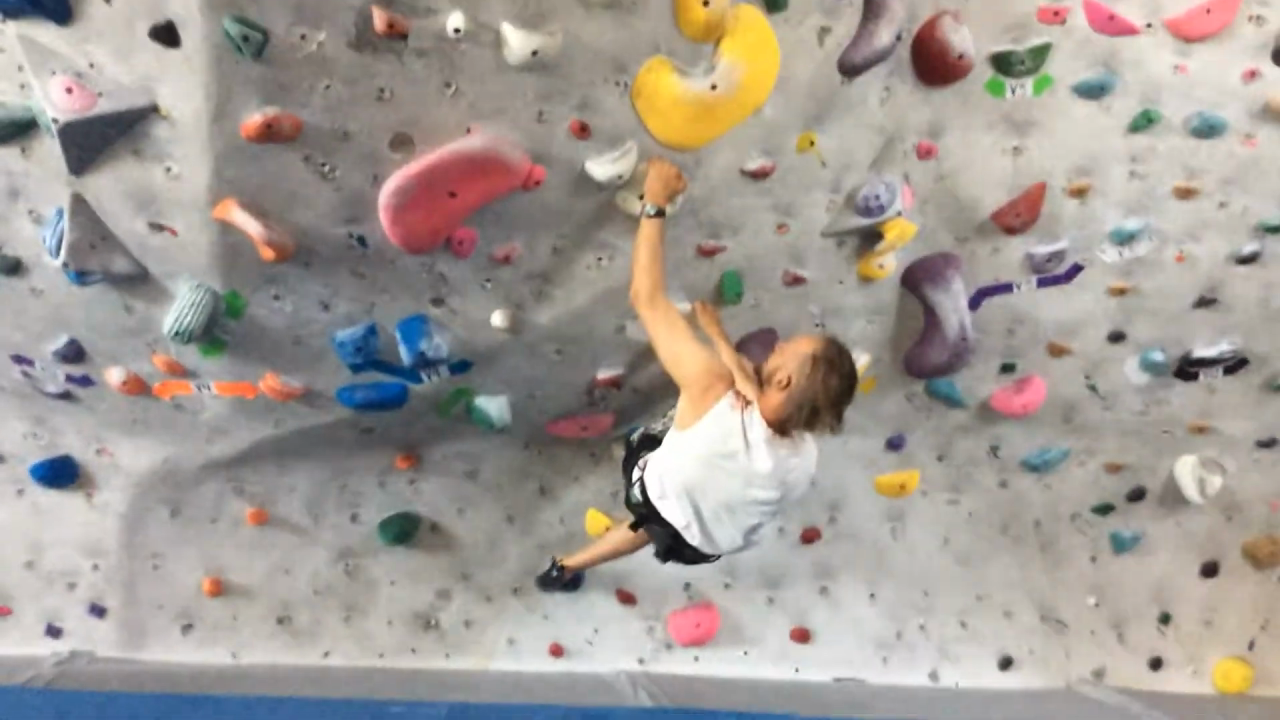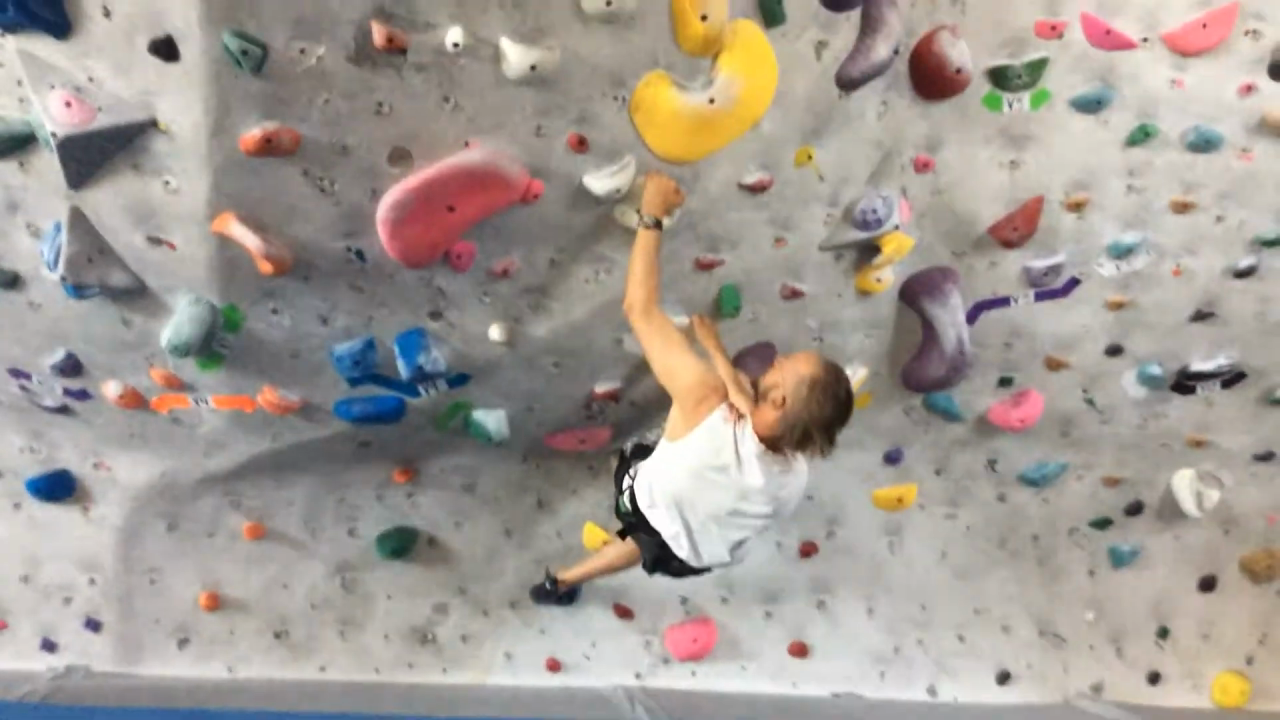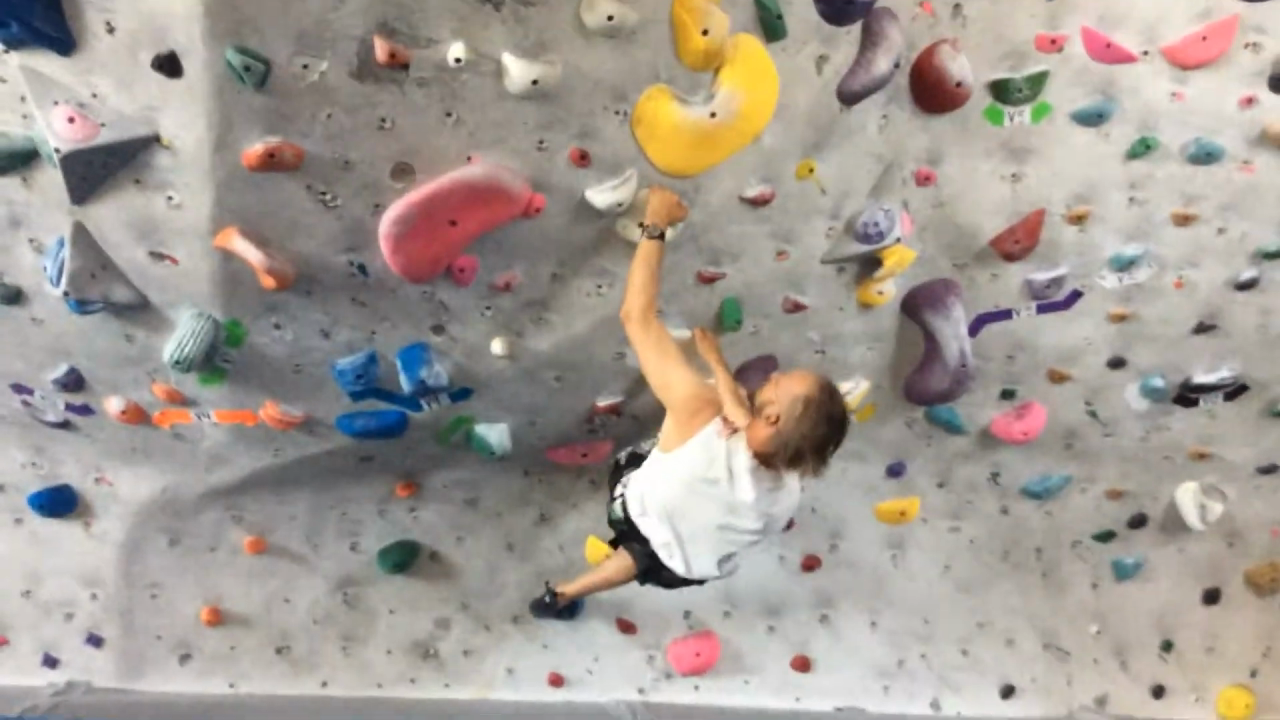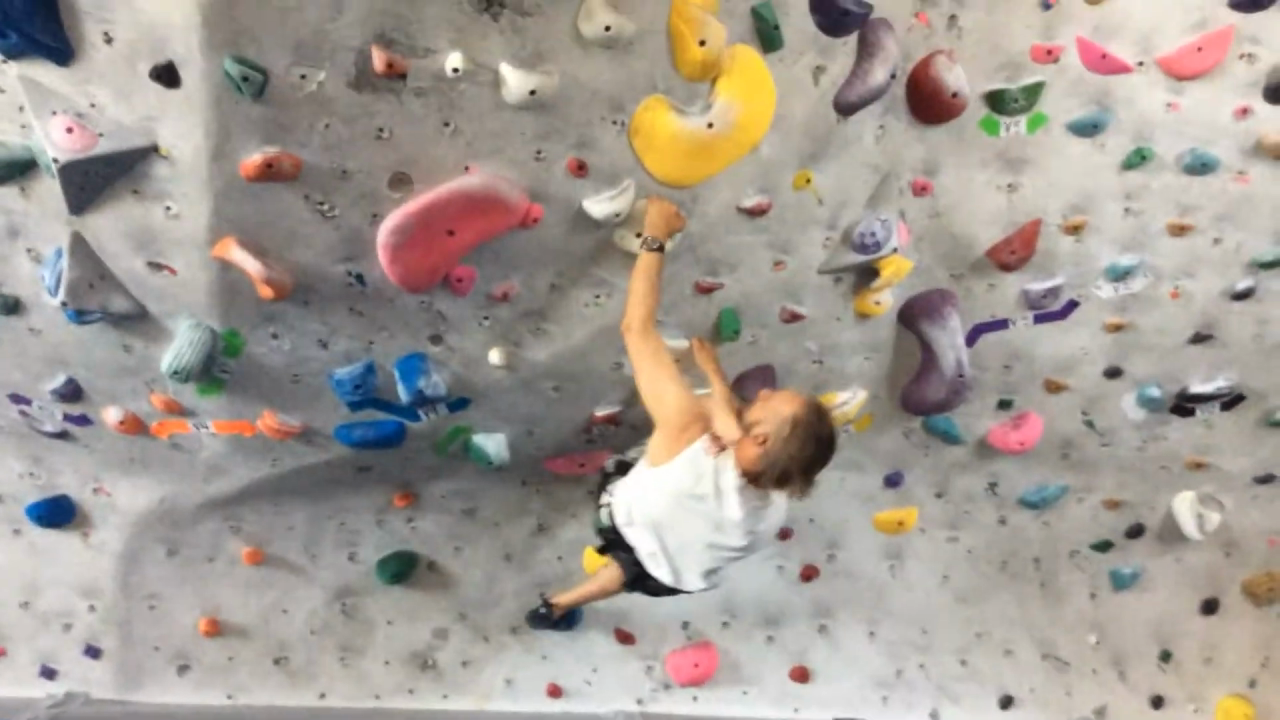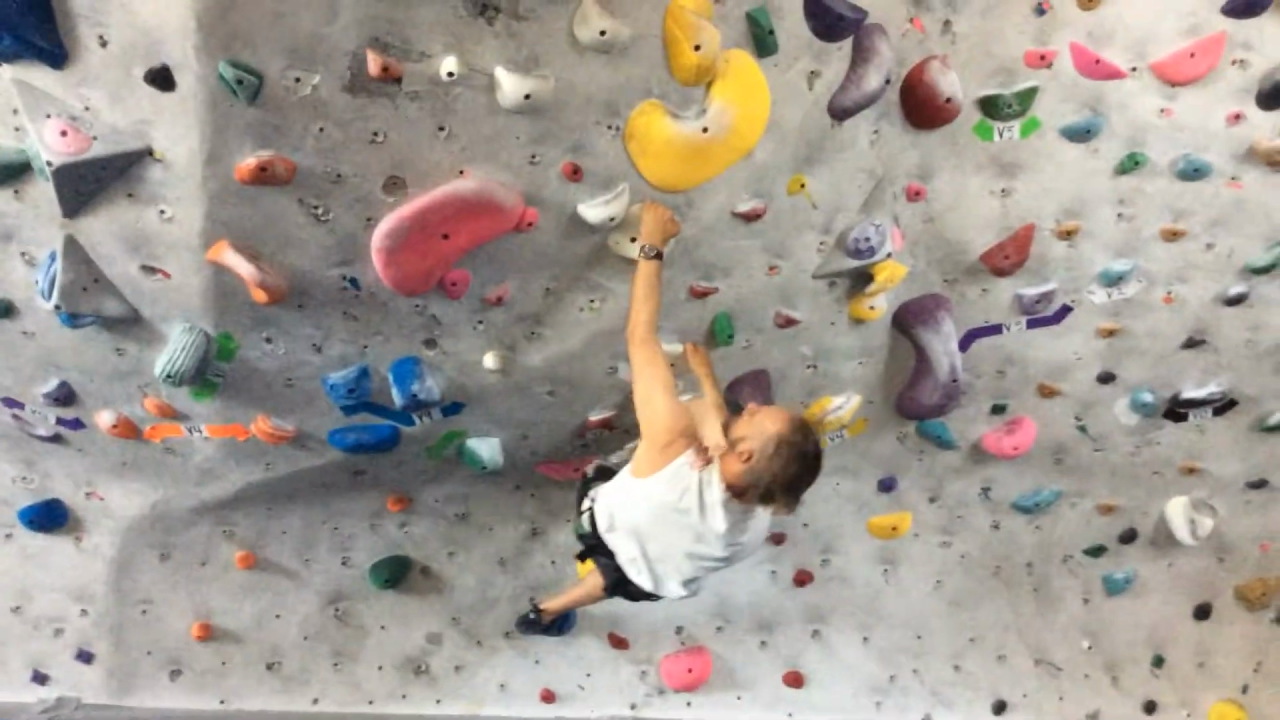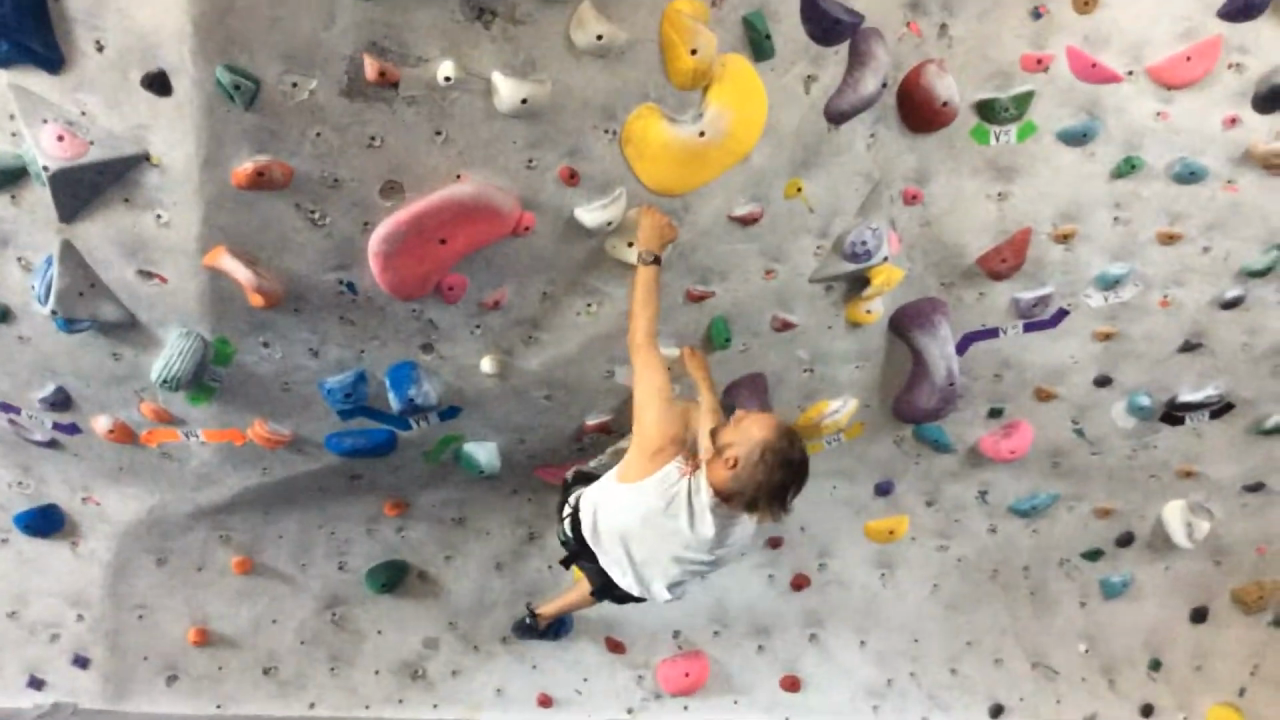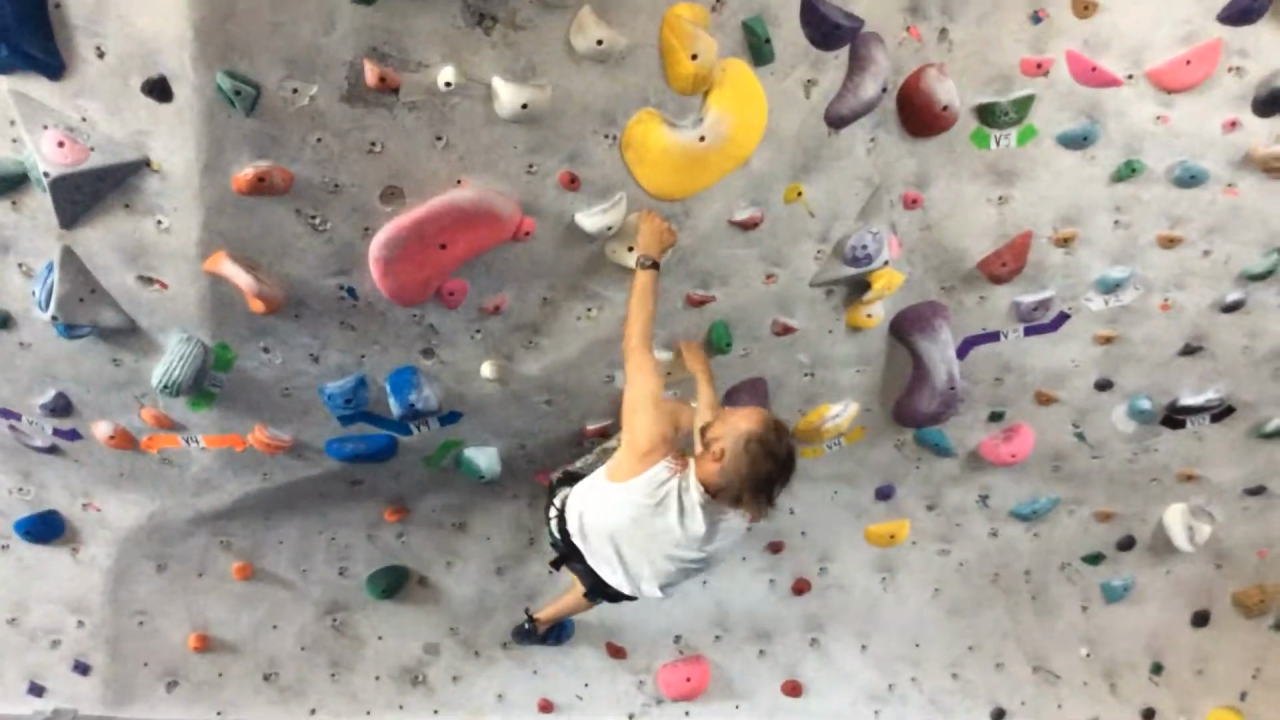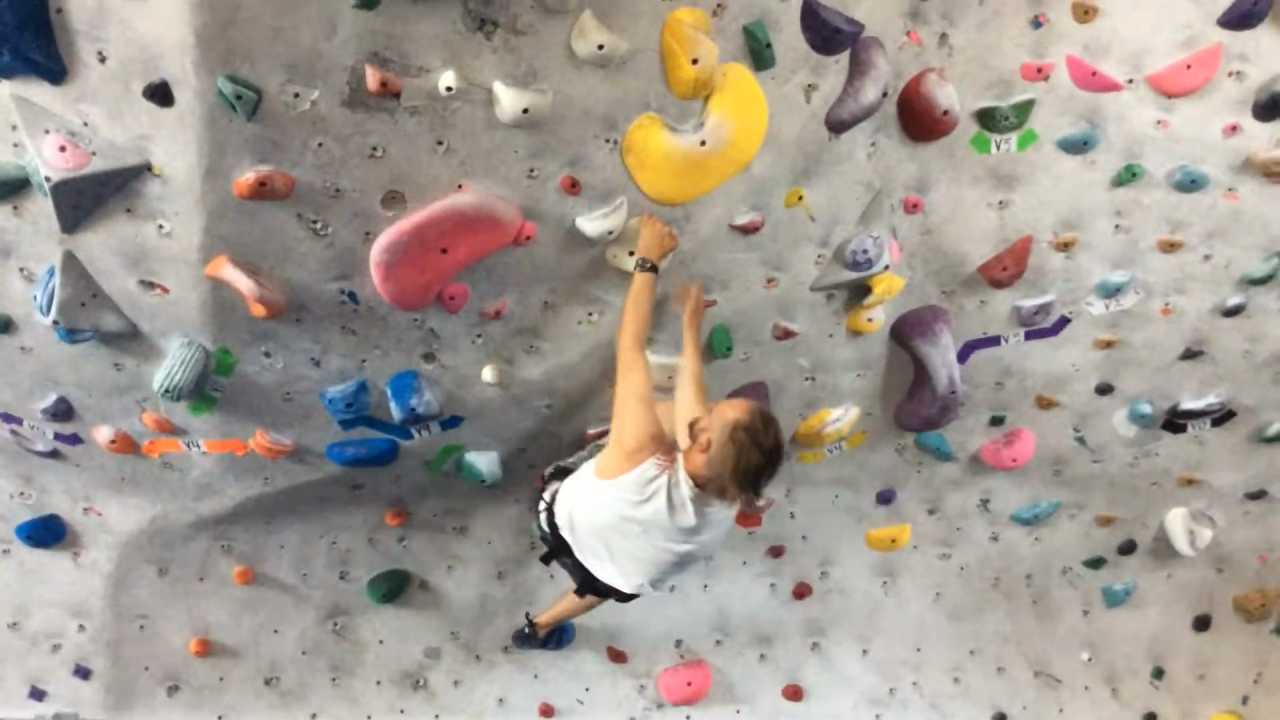
dt=0.1s
person 1, frame 1
left shoulder: (712, 394)
right shoulder: (803, 463)
left elbow: (646, 296)
left wrist: (654, 204)
right wrist: (716, 332)
left hip: (652, 490)
right hip: (702, 545)
right ankle: (569, 568)
person 1, frame 2
left shoulder: (705, 406)
right shoulder: (793, 480)
left elbow: (639, 307)
left wrist: (651, 216)
right wrist: (713, 346)
left hip: (644, 501)
right hip: (692, 556)
right ankle: (565, 581)
person 1, frame 3
left shoulder: (700, 420)
right shoulder: (785, 497)
left elbow: (637, 317)
left wrist: (655, 227)
right wrist: (716, 360)
left hip: (637, 509)
right hip: (683, 567)
right ankle: (564, 596)
person 1, frame 4
left shoulder: (689, 435)
right shoulder: (772, 512)
left elbow: (637, 328)
right elbow: (734, 430)
left wrist: (653, 239)
right wrist: (713, 372)
left hip: (623, 515)
right hip: (671, 575)
right ankle: (560, 606)
person 1, frame 5
left shoulder: (673, 449)
right shoulder: (755, 527)
left elbow: (641, 338)
right elbow: (722, 437)
left wrist: (652, 248)
right wrist: (706, 376)
left hip: (601, 519)
right hip: (647, 578)
right ankle: (550, 613)
person 1, frame 6
left shoulder: (663, 456)
right shoulder: (741, 530)
left elbow: (642, 343)
right elbow: (712, 434)
left wrist: (650, 253)
right wrist: (703, 381)
left hip: (584, 522)
right hip: (634, 579)
right ankle: (544, 617)
person 1, frame 7
left shoulder: (651, 456)
right shoulder: (733, 522)
left elbow: (637, 346)
left wrist: (649, 258)
right wrist: (703, 378)
left hip: (573, 523)
right hip: (626, 580)
right ankle: (542, 623)
person 1, frame 8
left shoulder: (641, 454)
right shoulder: (722, 512)
left elbow: (630, 347)
right elbow: (691, 407)
left wrist: (648, 261)
right wrist: (692, 326)
left hip: (563, 519)
right hip: (620, 576)
right ankle: (542, 627)
